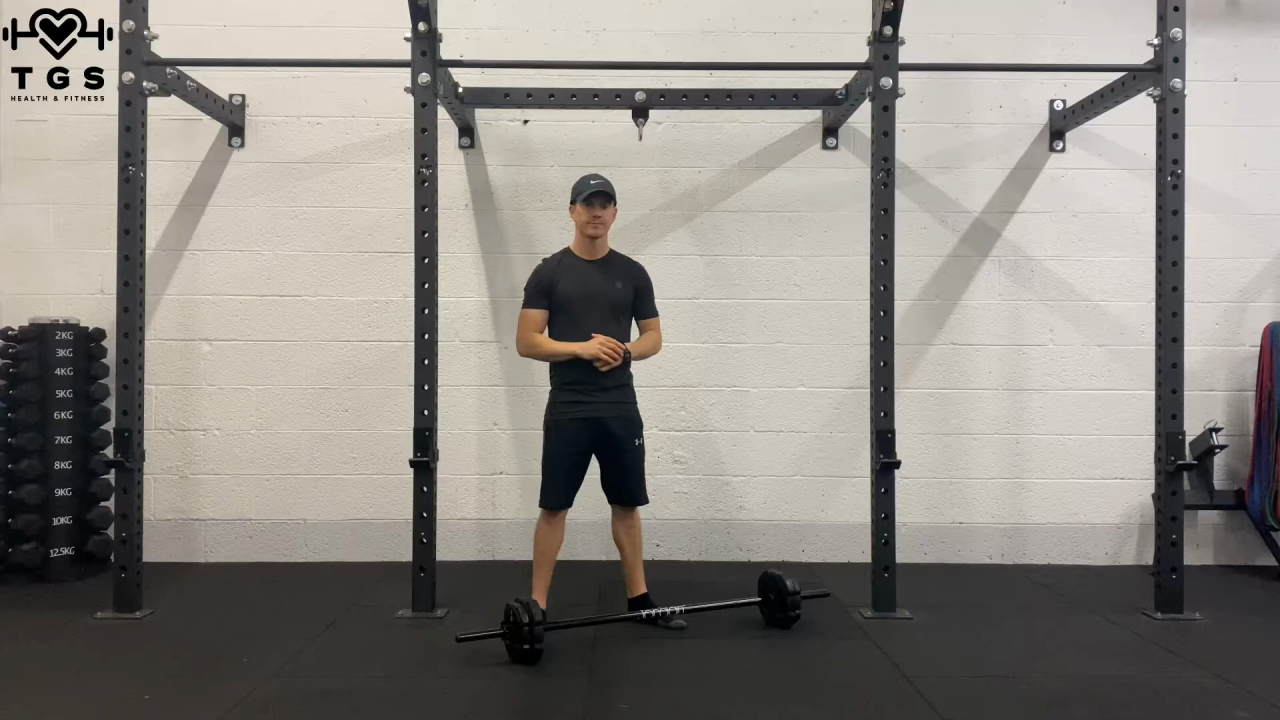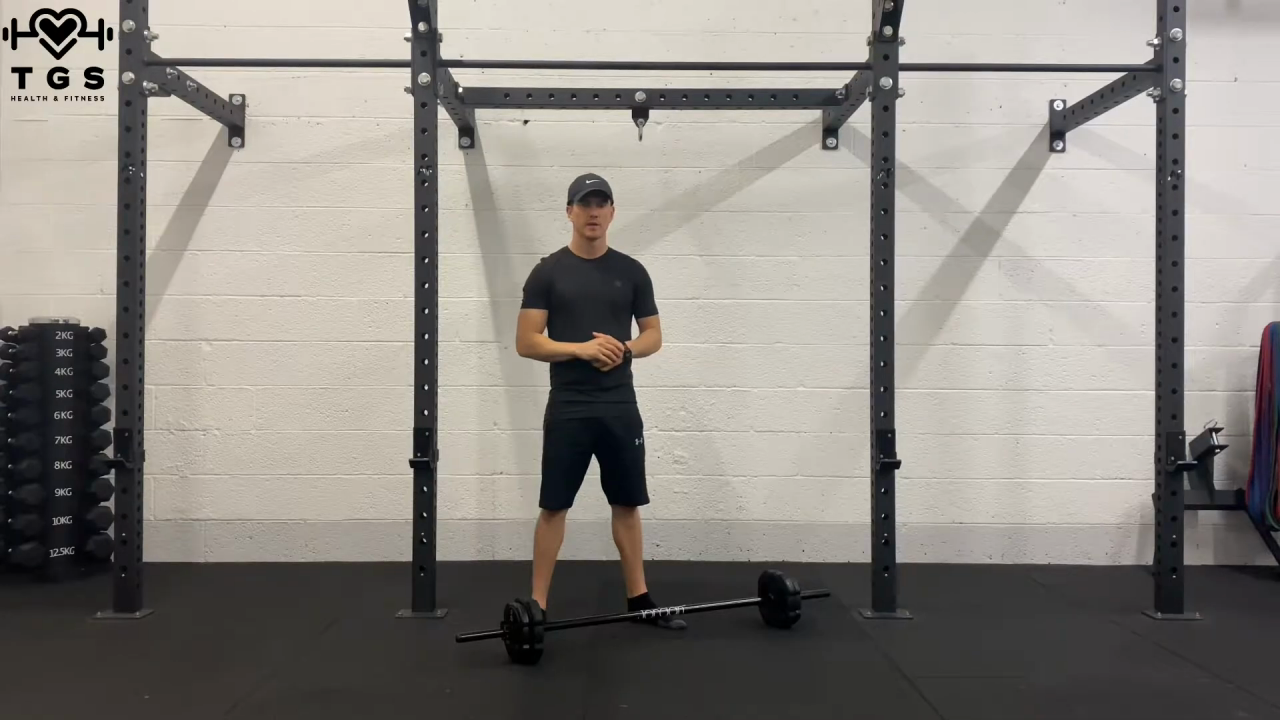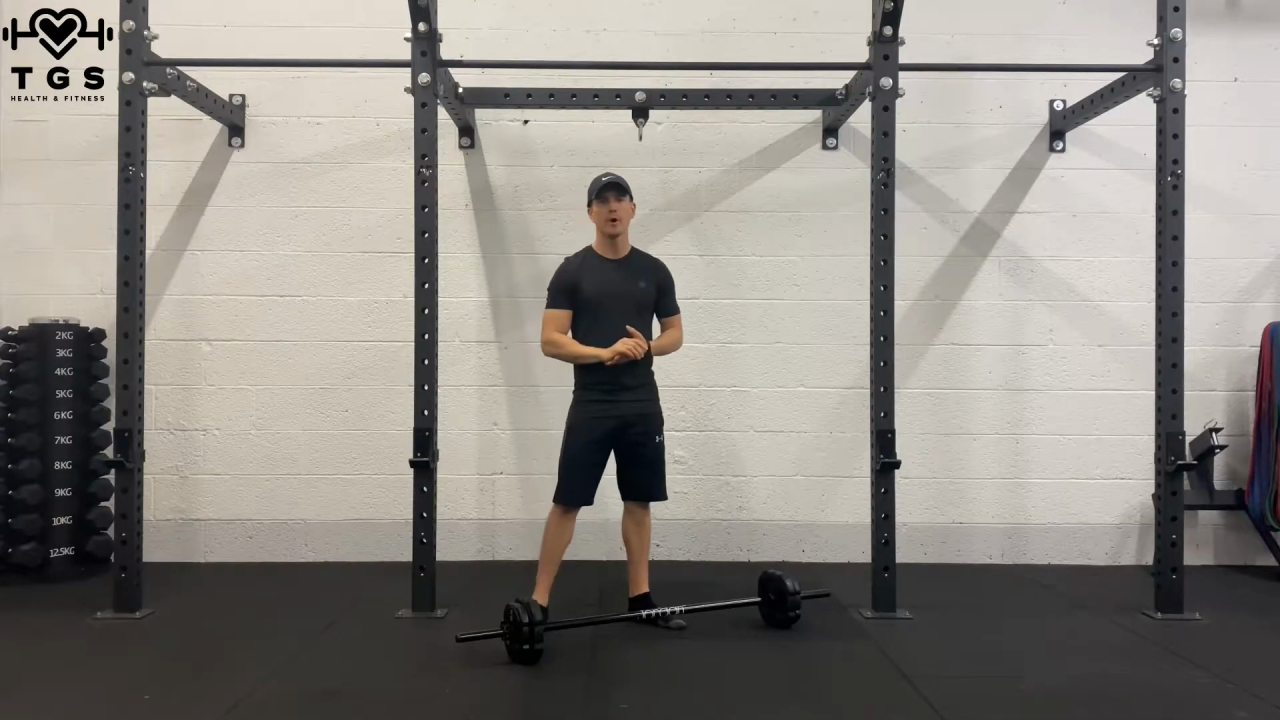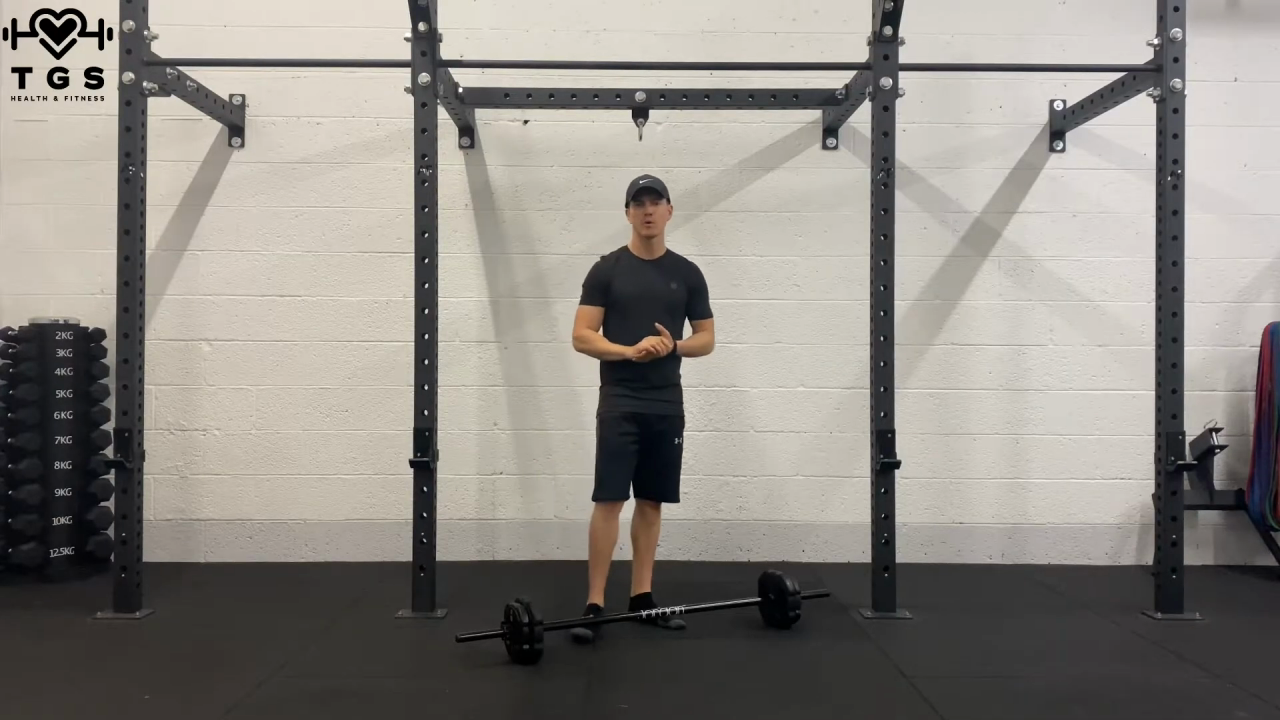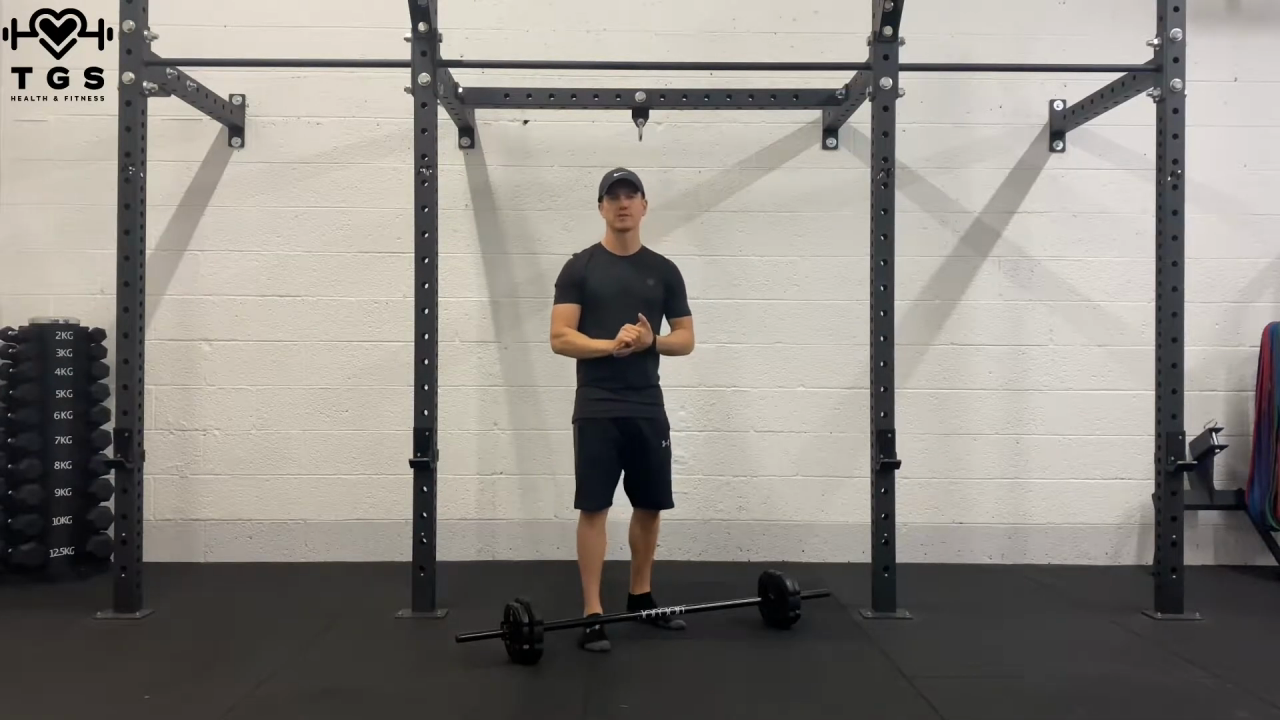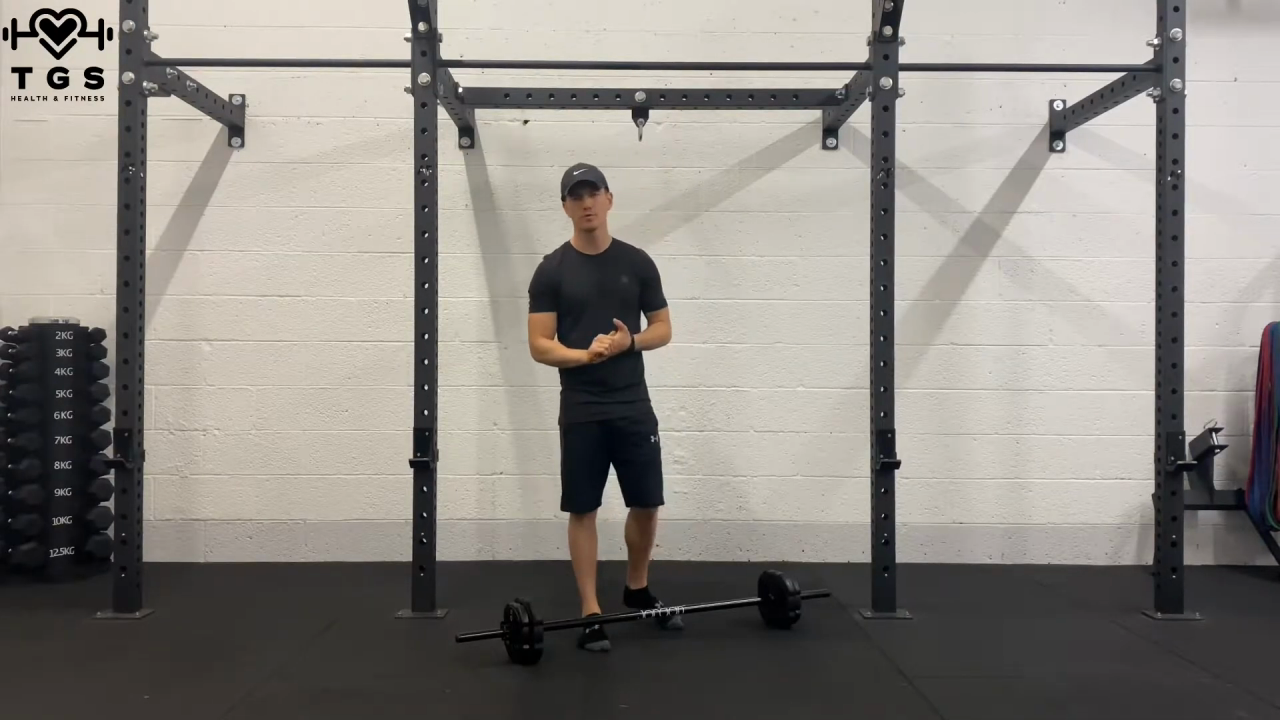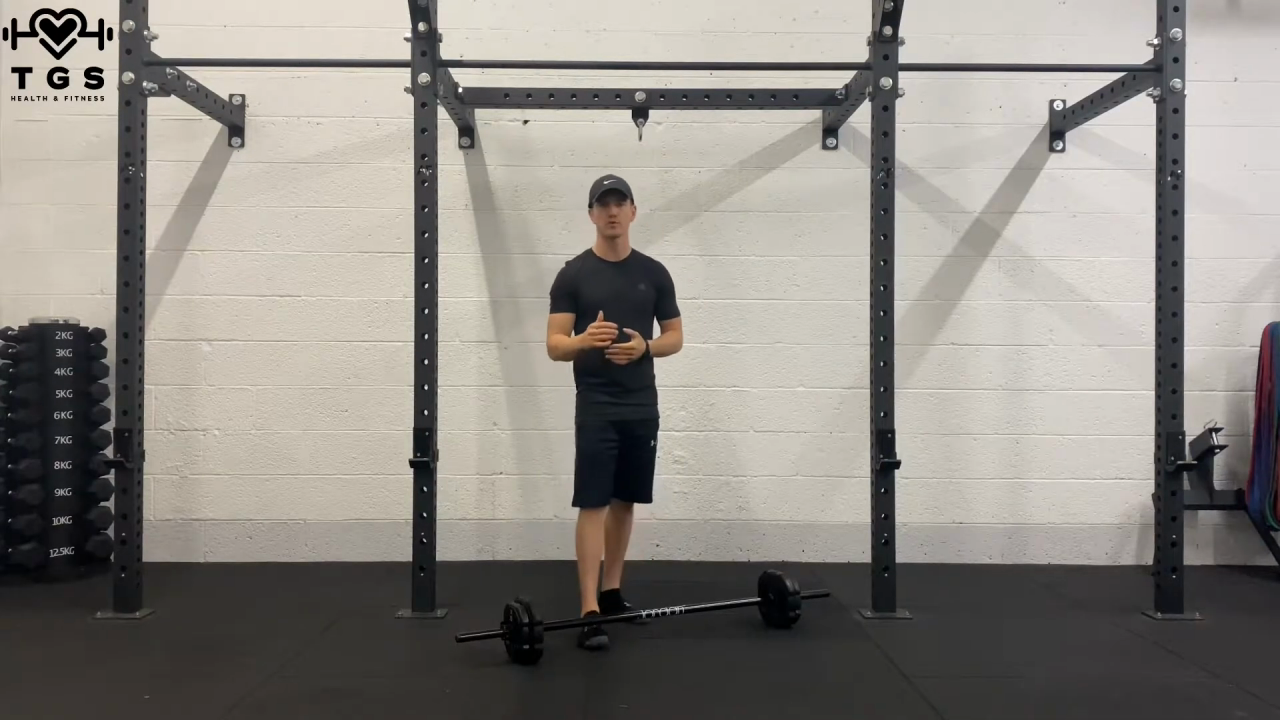
dt=0.7s
person 1, frame 1
left shoulder: (632, 273)
right shoulder: (550, 272)
left elbow: (653, 337)
right elbow: (526, 341)
left wrist: (624, 351)
right wrist: (581, 348)
left hip: (620, 407)
right hip: (568, 409)
left knee: (627, 504)
right knee: (554, 506)
left ankle: (638, 597)
right ankle: (537, 604)
person 1, frame 2
left shoulder: (631, 271)
right shoulder: (548, 271)
left elbow: (653, 335)
right elbow: (526, 342)
left wrist: (624, 348)
right wrist: (580, 348)
left hip: (620, 406)
right hip: (569, 408)
left knee: (627, 503)
right knee: (554, 505)
left ankle: (638, 597)
right ankle: (538, 604)
person 1, frame 3
left shoulder: (654, 270)
right shoulder: (573, 271)
left elbow: (675, 333)
right elbow: (550, 341)
left wrist: (648, 347)
right wrist: (604, 353)
left hip: (643, 404)
right hip: (592, 406)
left knee: (640, 501)
right knee: (568, 502)
left ankle: (640, 596)
right ankle: (539, 601)
person 1, frame 4
left shoulder: (687, 273)
right shoulder: (607, 269)
left elbow: (707, 339)
right elbow: (581, 336)
left wrist: (672, 345)
right wrist: (630, 350)
left hip: (666, 404)
right hip: (620, 401)
left knee: (651, 501)
right knee: (609, 500)
left ankle: (641, 596)
right ankle: (594, 603)
person 1, frame 5
left shoulder: (663, 270)
right shoulder: (580, 267)
left elbow: (685, 339)
right elbow: (560, 337)
left wrist: (650, 340)
right wrist: (610, 345)
left hip: (647, 406)
right hip: (597, 407)
left knee: (650, 506)
right knee: (593, 508)
left ankle: (641, 595)
right ankle: (593, 612)
person 1, frame 6
left shoulder: (637, 262)
right shoulder: (551, 270)
left elbow: (663, 328)
right elbow: (539, 344)
left wrist: (629, 341)
right wrist: (583, 355)
left hip: (633, 405)
right hip: (582, 410)
left knee: (646, 503)
right knee: (583, 510)
left ankle: (637, 589)
right ankle: (591, 612)
person 1, frame 7
left shoulder: (654, 272)
right shoulder: (573, 274)
left elbow: (675, 336)
right elbow: (554, 344)
left wrist: (645, 347)
right wrist: (585, 340)
left hip: (642, 407)
right hip: (596, 407)
left knee: (625, 502)
right knee: (593, 505)
left ankle: (611, 589)
right ankle: (590, 609)
